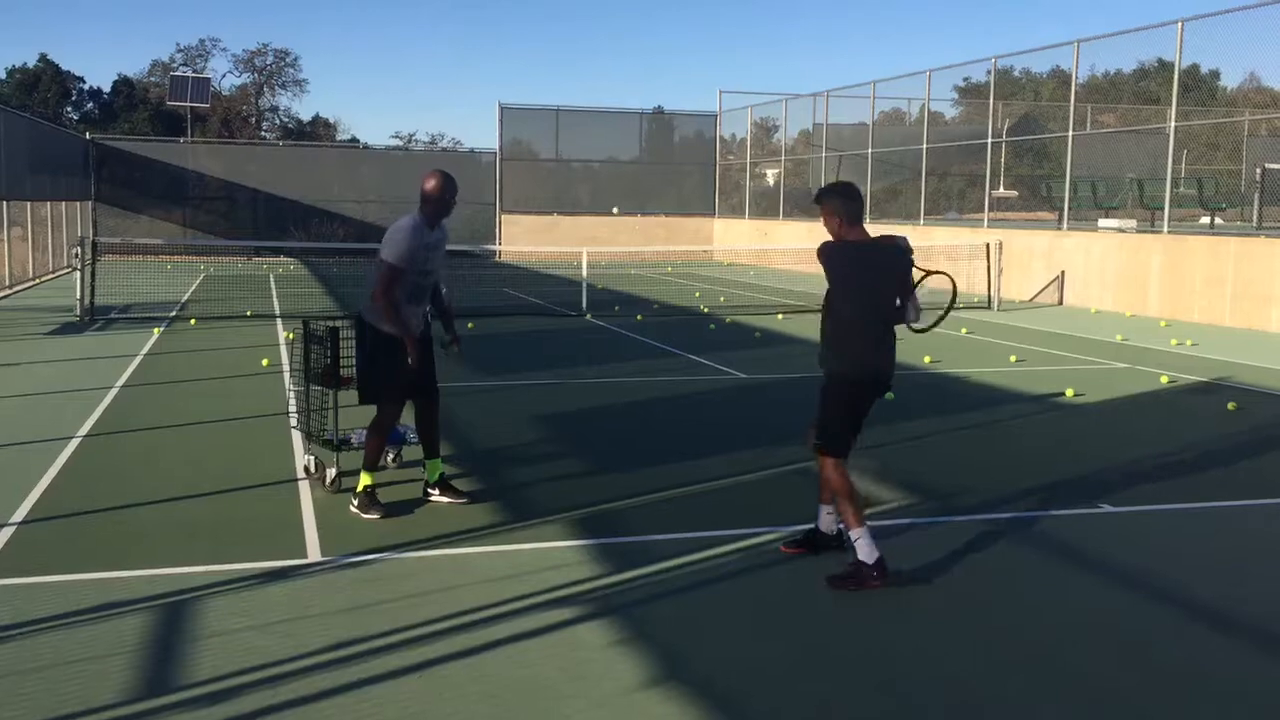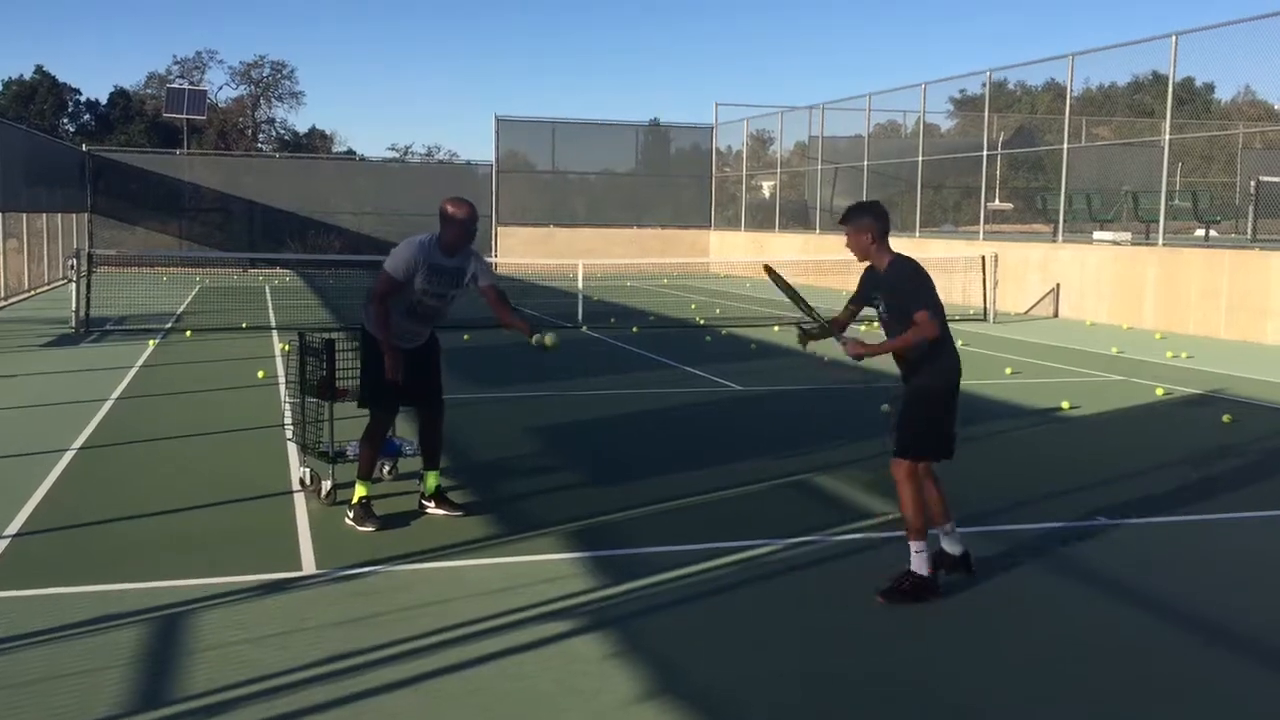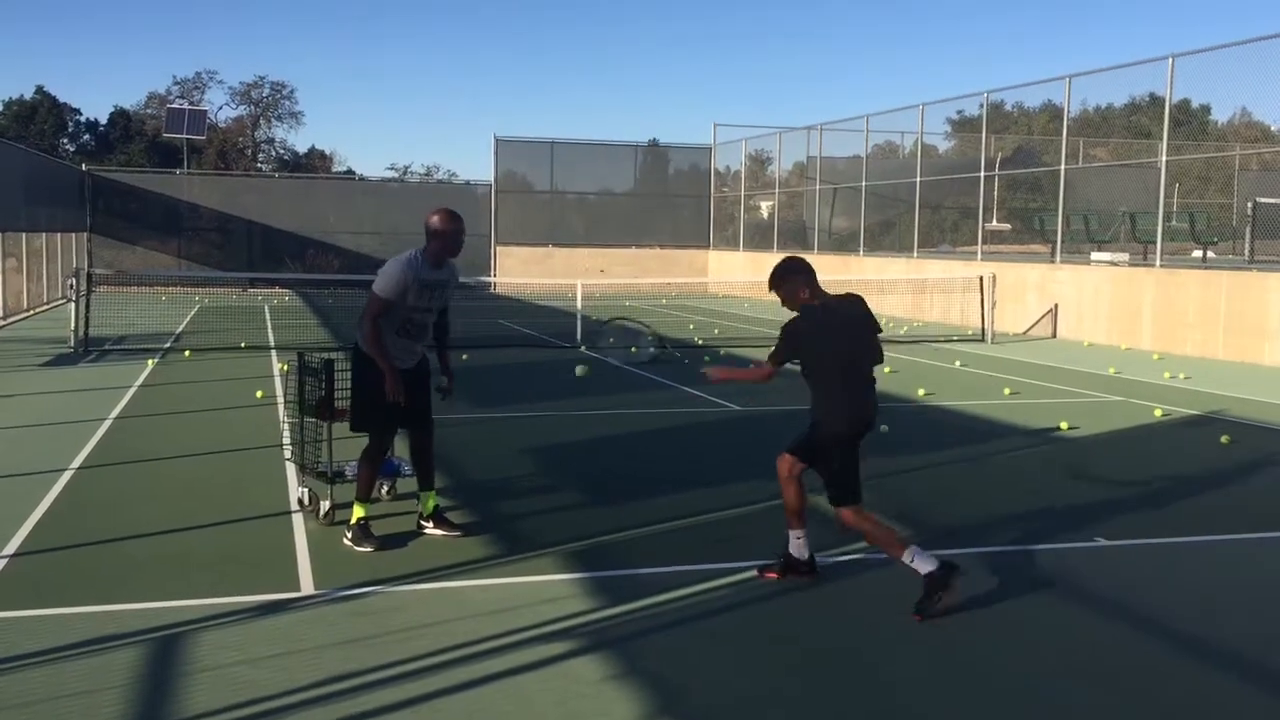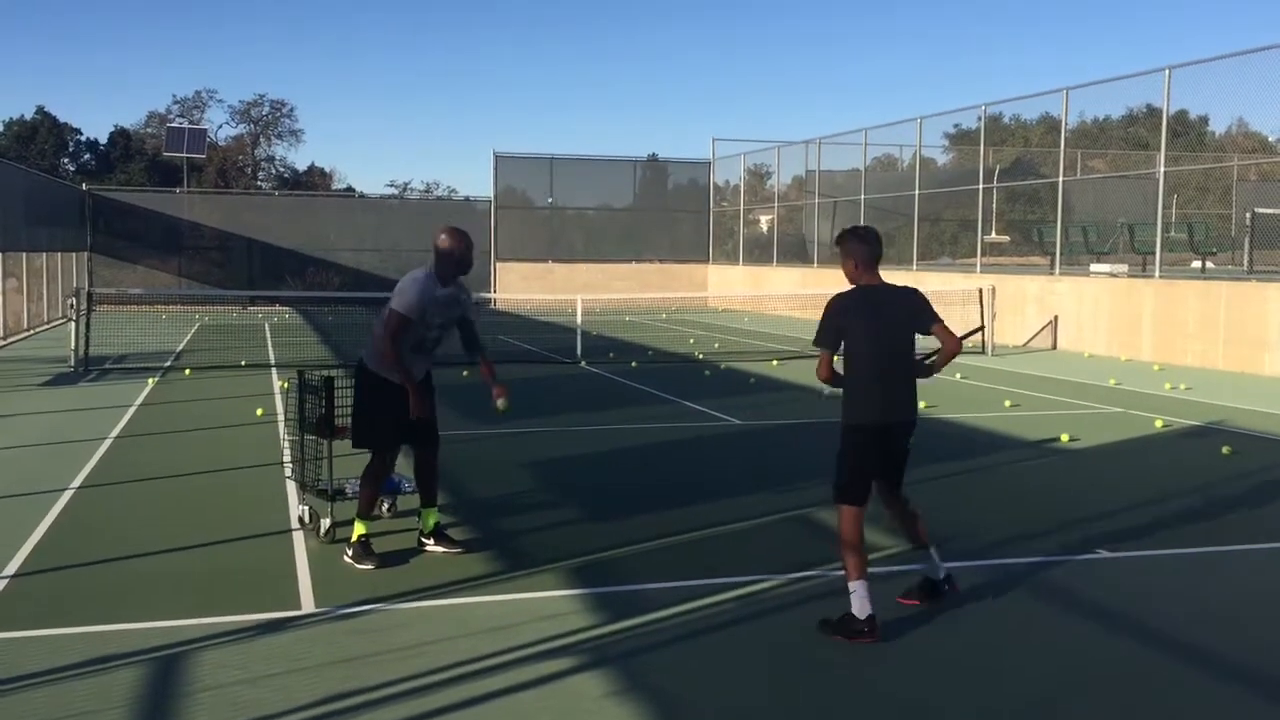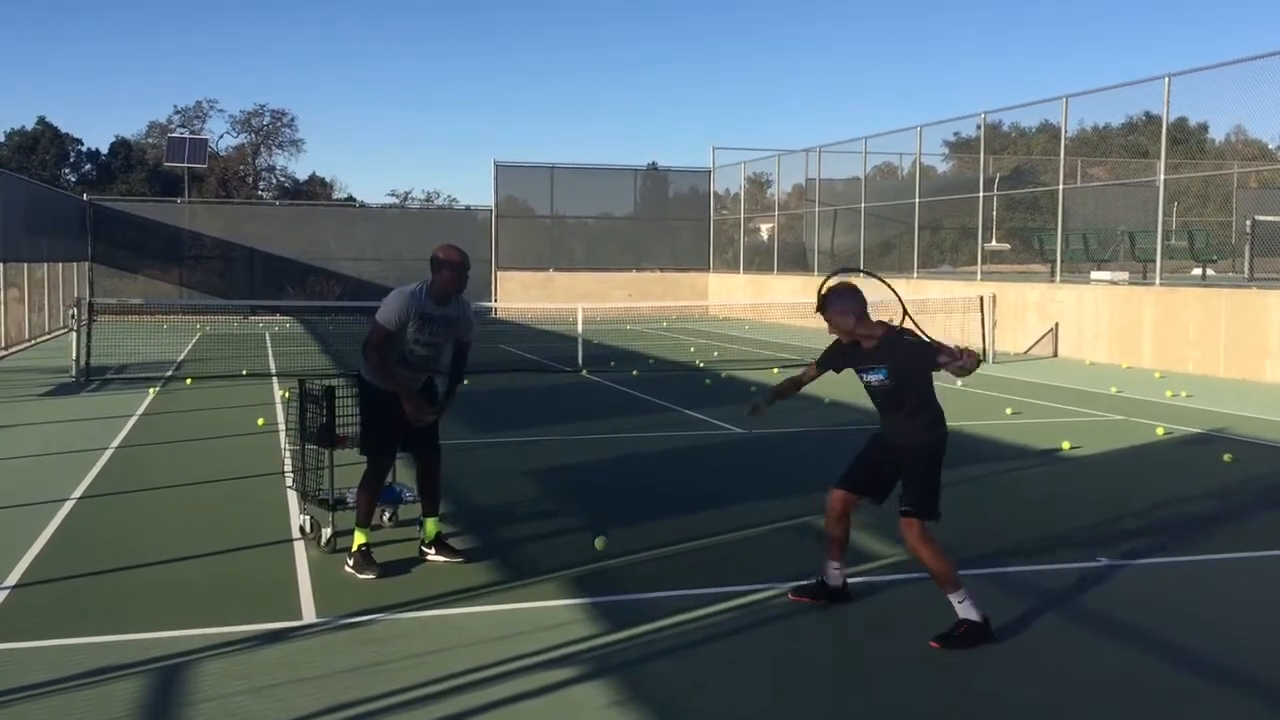
dt=0.7s
person 1, frame 1
left shoulder: (831, 253)
right shoulder: (896, 249)
right elbow: (906, 310)
left hip: (846, 370)
right hip: (879, 368)
left knee: (831, 460)
right knee: (829, 449)
left ankle: (868, 561)
right ankle: (825, 531)
person 1, frame 2
left shoulder: (906, 273)
right shoulder: (874, 275)
left elbow: (929, 329)
right elbow: (847, 316)
left wrist: (870, 349)
right wrist: (817, 331)
left hip: (934, 381)
right hip: (925, 380)
left knee: (904, 469)
right knee: (919, 467)
left ankle: (920, 574)
right ankle: (954, 551)
person 1, frame 3
left shoulder: (798, 329)
right shoulder: (855, 305)
left elbow: (765, 373)
right elbow: (876, 356)
left wrist: (719, 374)
left hip: (839, 422)
right hip: (859, 410)
left knee: (848, 512)
right knee: (787, 466)
left ankle: (932, 569)
right ankle: (798, 557)
person 1, frame 4
left shoulder: (841, 305)
right shoulder: (910, 299)
left elbow: (823, 372)
right elbow: (952, 345)
right wrist: (928, 369)
left hip: (862, 418)
right hip: (902, 415)
left knee: (850, 511)
right knee: (894, 495)
left ankle: (861, 616)
right ankle: (938, 576)
person 1, frame 5
left shoulder: (904, 343)
right shoulder: (847, 347)
left elbow: (964, 365)
right elbow: (806, 375)
left wrist: (963, 359)
right wrist: (769, 400)
left hip: (921, 441)
right hip: (889, 437)
left knee: (912, 531)
right knee: (837, 502)
left ankle: (973, 619)
right ankle: (833, 583)
person 2, frame 1
left shoulder: (438, 233)
right shoulder: (407, 234)
right elbow: (382, 294)
left wrist: (449, 328)
right wrist: (409, 341)
left hip: (415, 330)
right hip: (383, 333)
left knee: (429, 401)
right knee: (390, 409)
left ankle: (434, 480)
right ankle: (363, 490)
person 2, frame 2
left shoulder: (472, 262)
right shoulder: (413, 251)
left elbow: (499, 305)
right elbow: (376, 299)
left wrist: (533, 333)
right wrist: (389, 351)
left hip: (422, 341)
right hip: (383, 340)
left knee: (433, 411)
right knee: (383, 417)
left ankle: (430, 492)
right ankle: (358, 500)
person 2, frame 3
left shoulder: (449, 273)
right shoulder: (401, 269)
right elbow: (368, 321)
left wrist: (445, 367)
right wrist: (389, 373)
left hip: (414, 362)
right hip: (376, 362)
left knee: (424, 433)
right knee: (382, 439)
left ankle: (428, 512)
right ankle: (357, 522)
person 2, frame 4
left shoulder: (459, 292)
right shoulder: (417, 286)
left elbow: (471, 341)
right elbow: (387, 340)
left wrist: (493, 381)
right wrist: (412, 390)
left hip: (416, 377)
right hip: (380, 377)
left knee: (428, 449)
right knee: (384, 456)
left ankle: (429, 529)
right ankle: (358, 539)
person 2, frame 5
left shoulder: (463, 311)
right shoulder: (404, 300)
left elbow: (460, 358)
right elbow: (371, 349)
left wrist: (446, 399)
right wrist: (404, 396)
left hip: (421, 387)
right hip: (380, 387)
left knee: (430, 459)
right knee: (380, 464)
left ankle: (431, 538)
right ankle: (358, 548)
